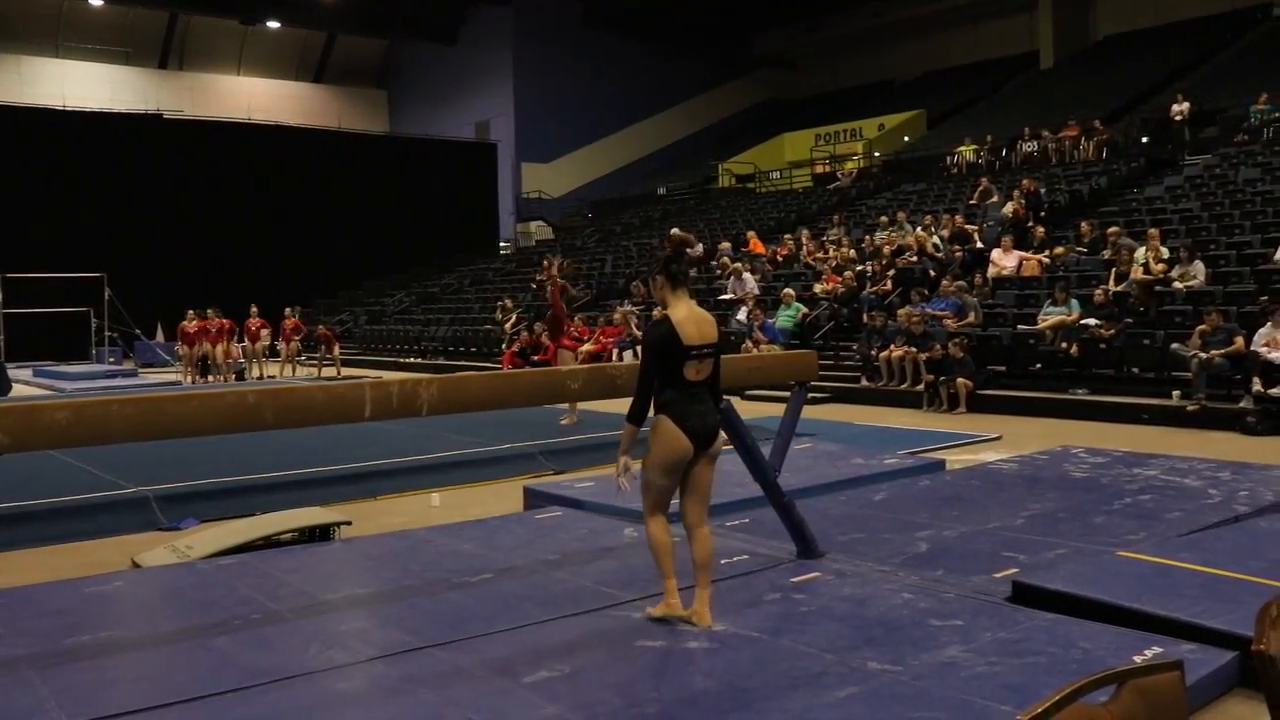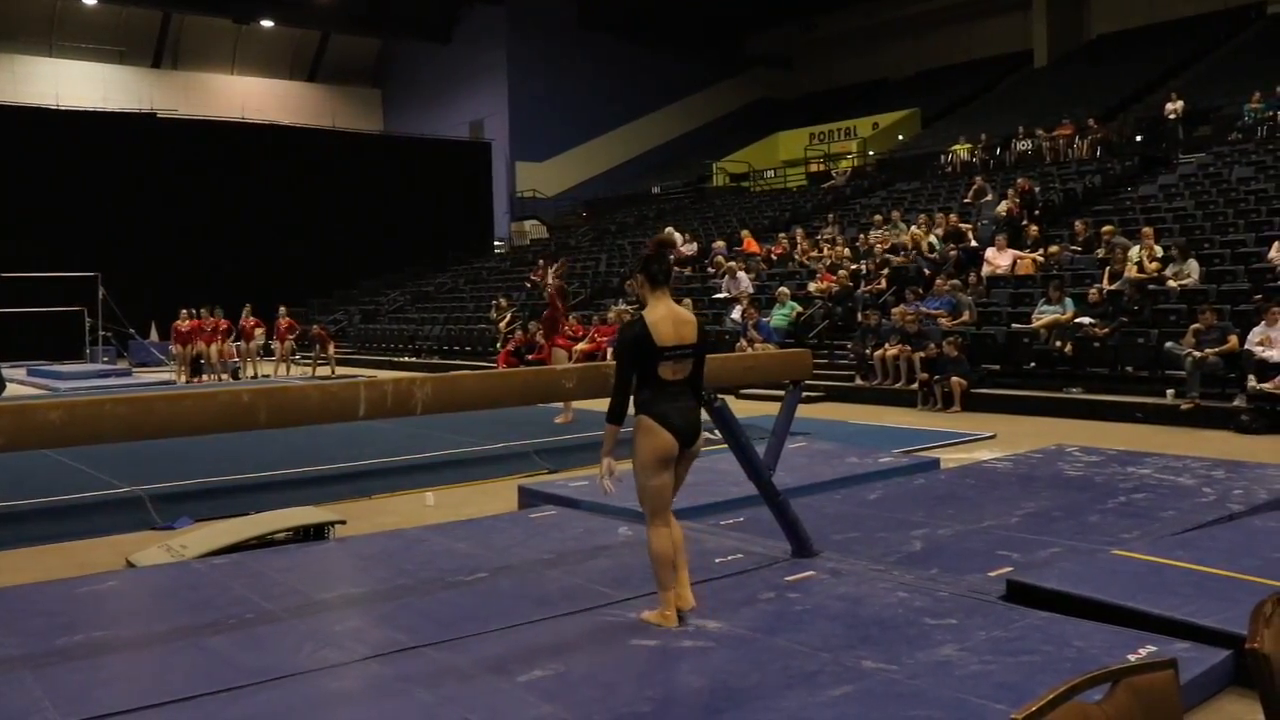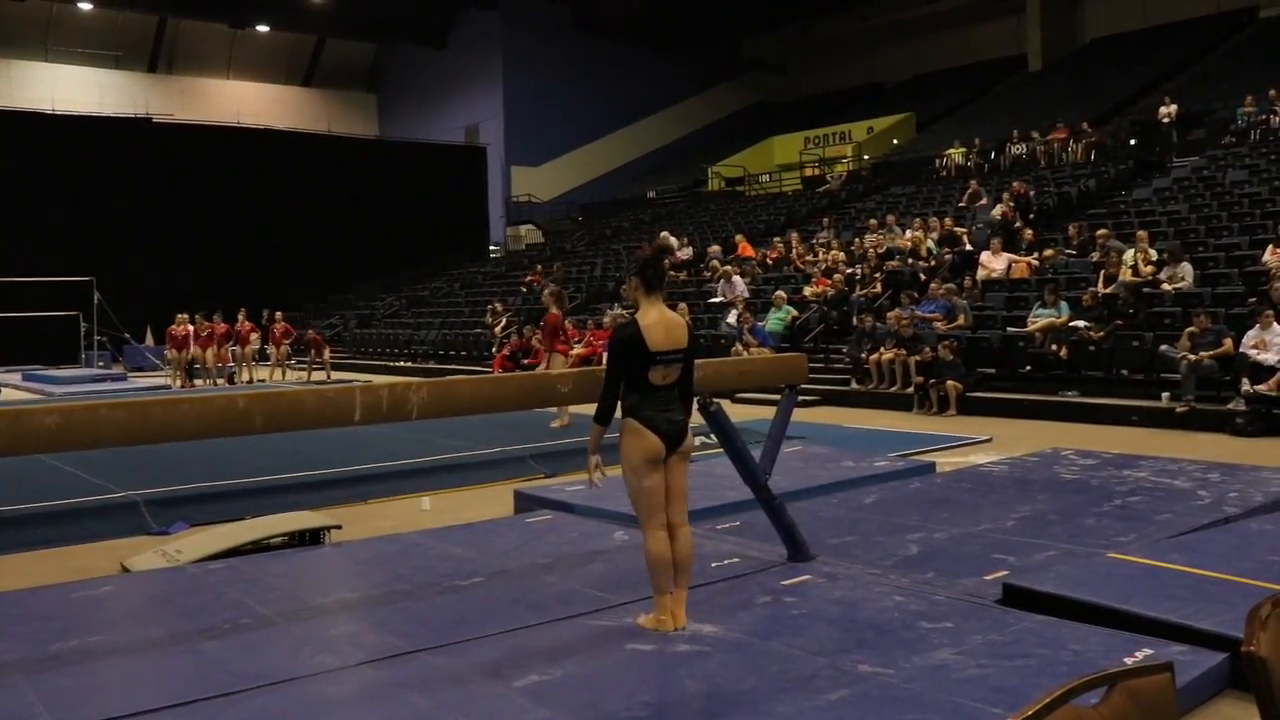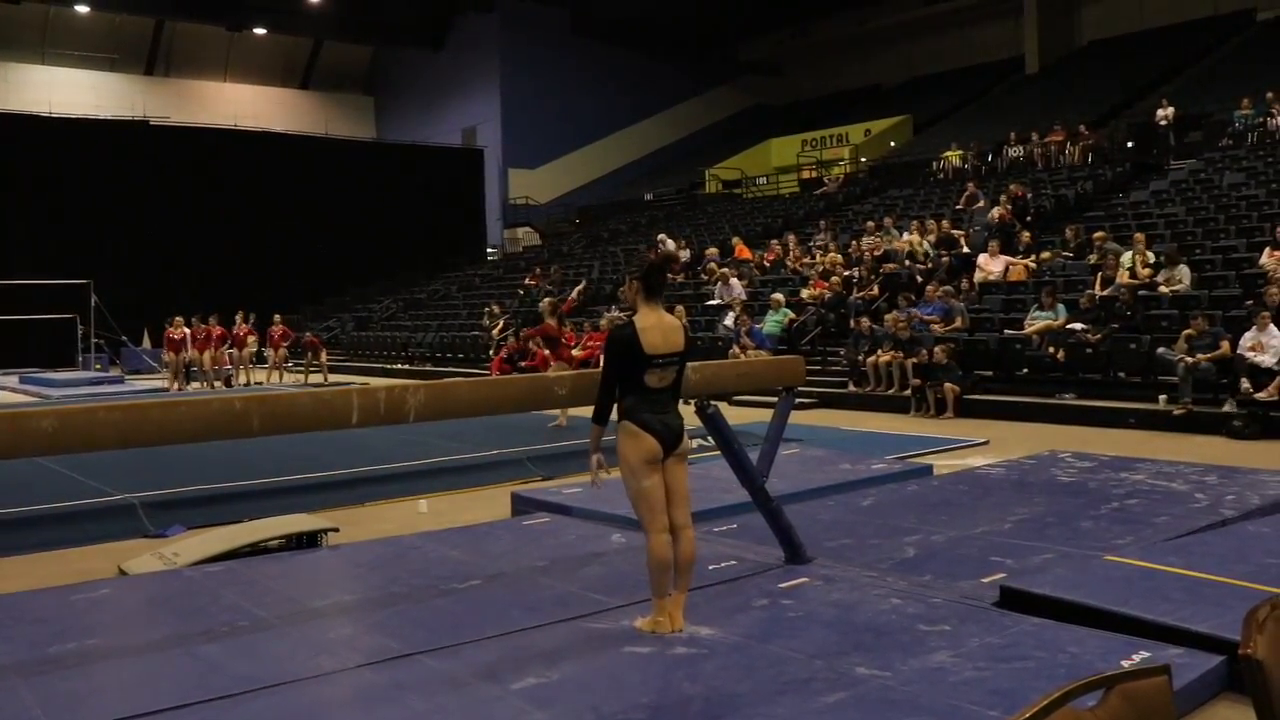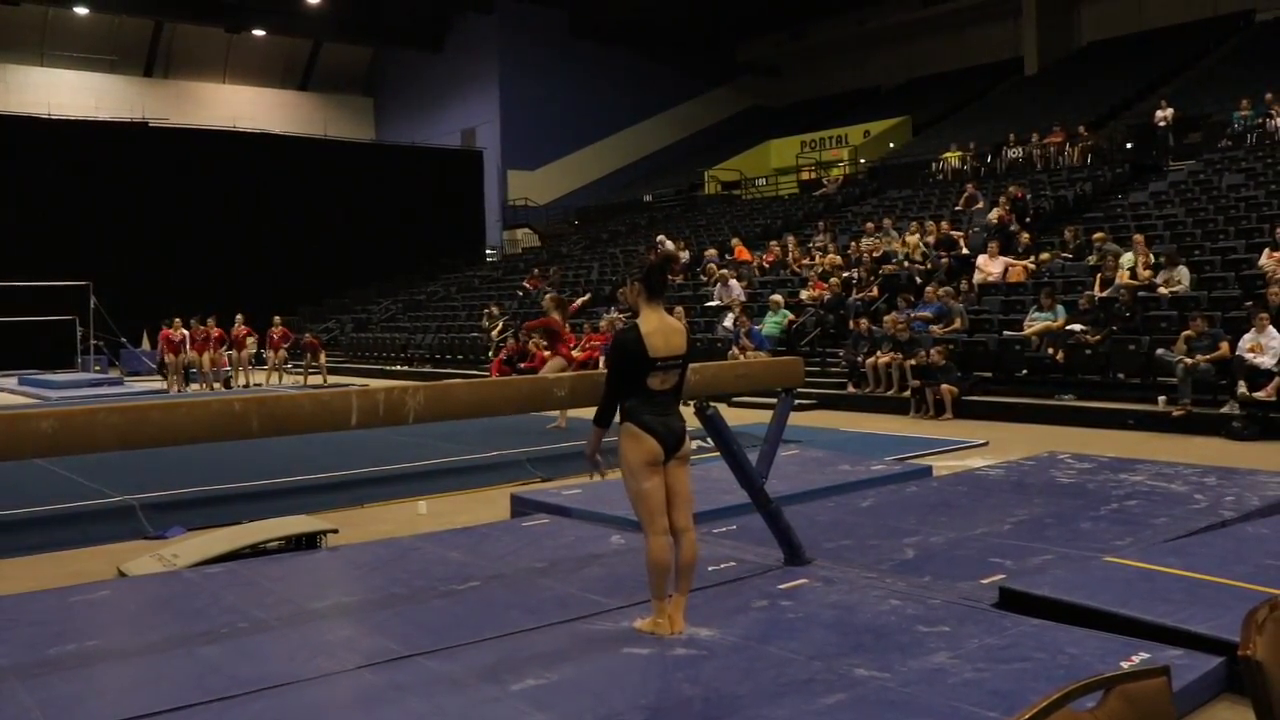
dt=0.4s
person 1, frame 1
left shoulder: (660, 329)
right shoulder: (711, 322)
left elbow: (644, 394)
left wrist: (624, 451)
left hip: (674, 427)
right hip: (708, 424)
left knee: (654, 512)
right knee: (698, 521)
left ankle: (671, 599)
right ankle: (702, 608)
person 1, frame 2
left shoulder: (636, 330)
right shoulder: (694, 324)
left elbow: (621, 395)
right elbow: (697, 384)
left wrist: (607, 453)
left hip: (656, 427)
right hip: (690, 423)
left knee: (656, 520)
right knee: (665, 512)
left ankle: (666, 609)
right ankle: (684, 592)
person 1, frame 3
left shoulder: (627, 332)
right shoulder: (684, 327)
left elbow: (610, 395)
left wrist: (593, 449)
left hip: (643, 430)
right hip: (678, 427)
left knee: (653, 525)
right knee: (679, 521)
left ankle: (662, 614)
right ankle: (680, 608)
person 1, frame 4
left shoulder: (623, 335)
right shoulder: (681, 330)
left elbow: (607, 394)
left wrist: (594, 448)
left hip: (639, 432)
right hip: (675, 428)
left knee: (656, 528)
right knee: (682, 523)
left ankle: (660, 615)
right ankle: (678, 610)
person 1, frame 5
left shoulder: (628, 337)
right shoulder: (683, 332)
left elbow: (611, 398)
left wrist: (593, 447)
left hip: (642, 434)
right hip: (676, 429)
left knee: (657, 530)
right knee: (683, 526)
left ankle: (661, 616)
right ankle: (679, 611)
